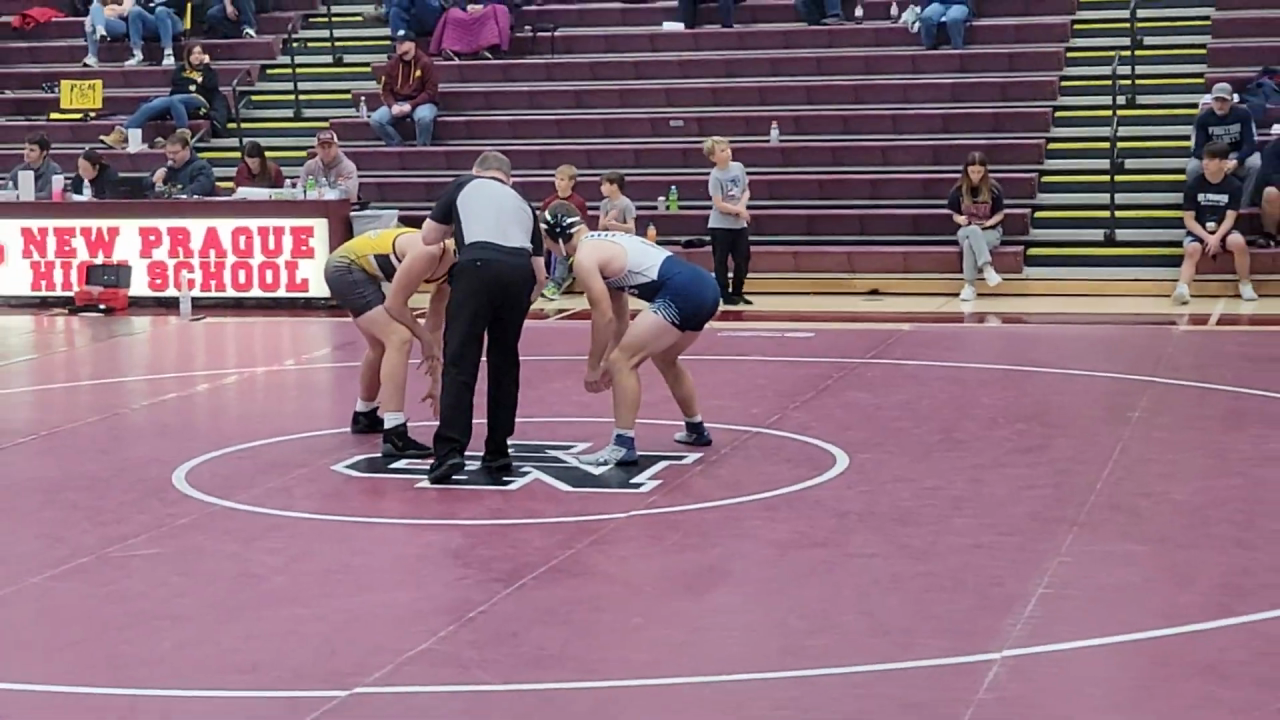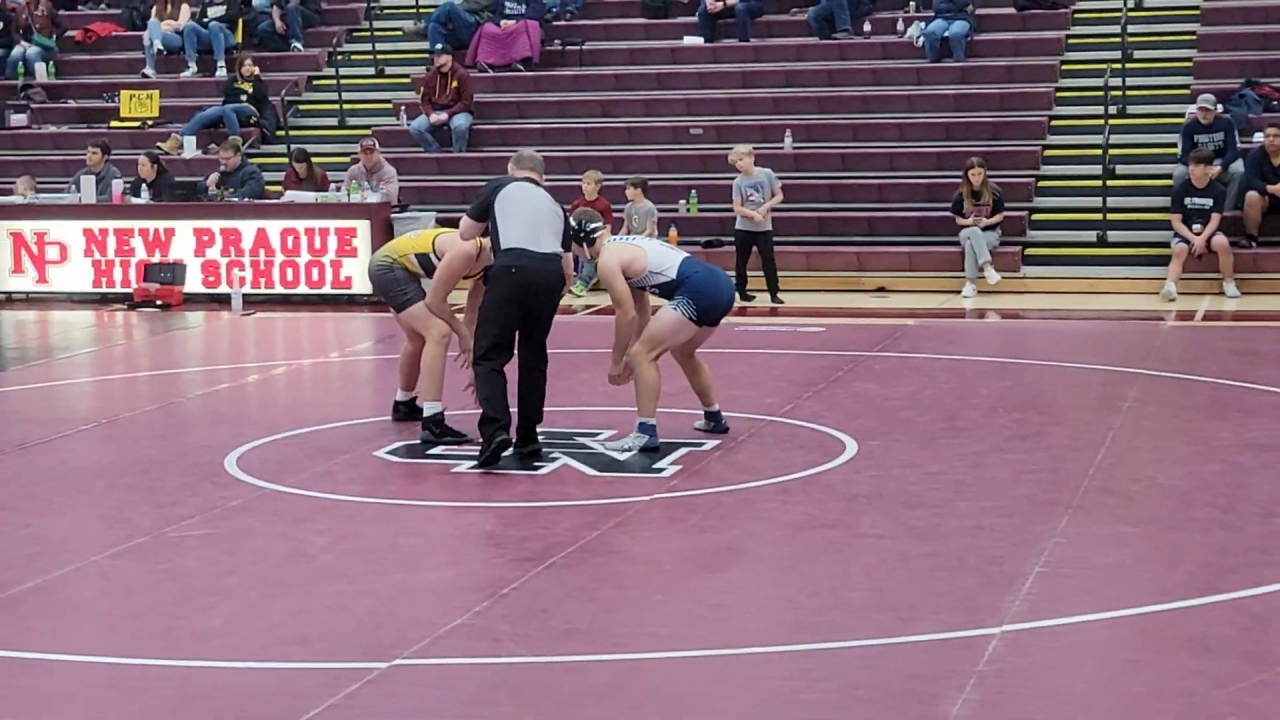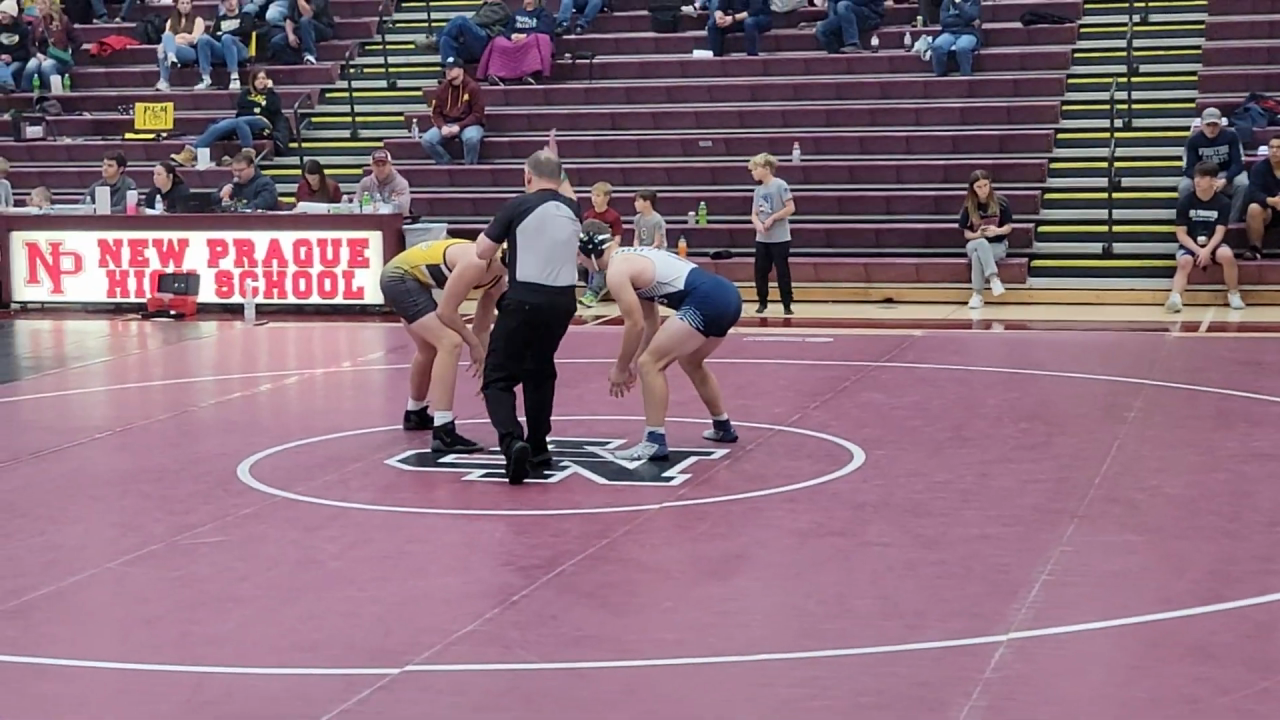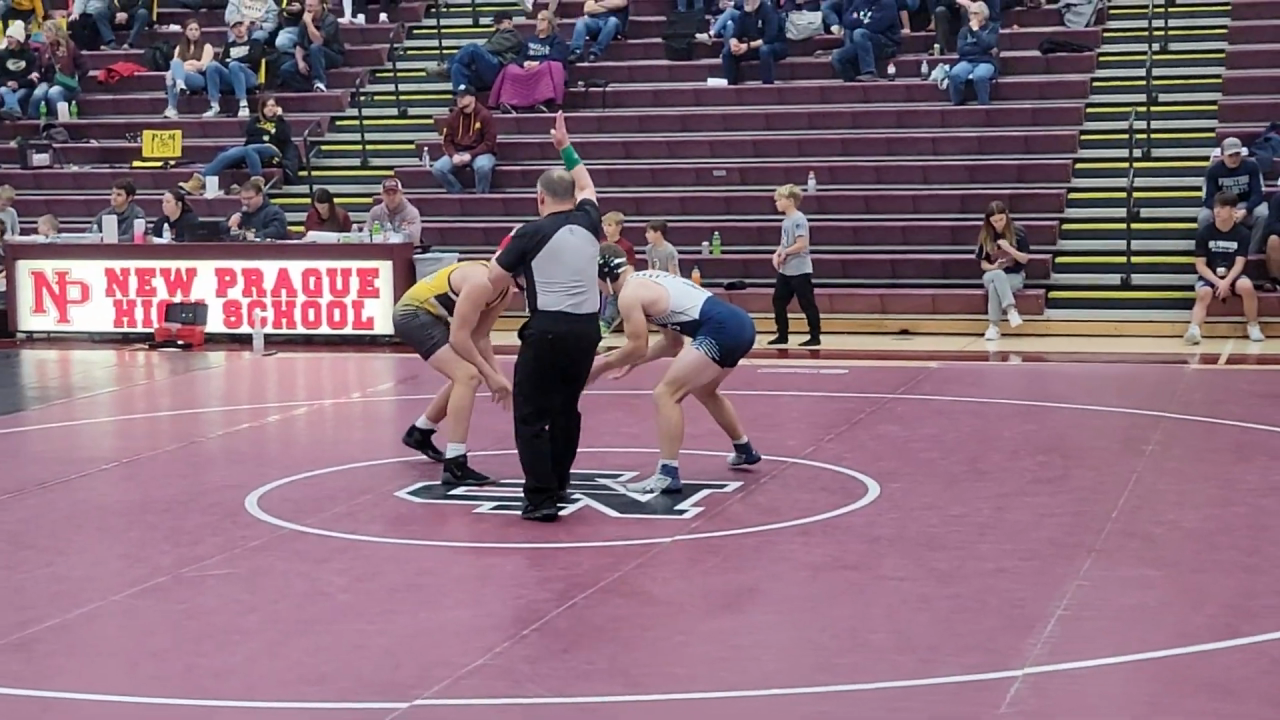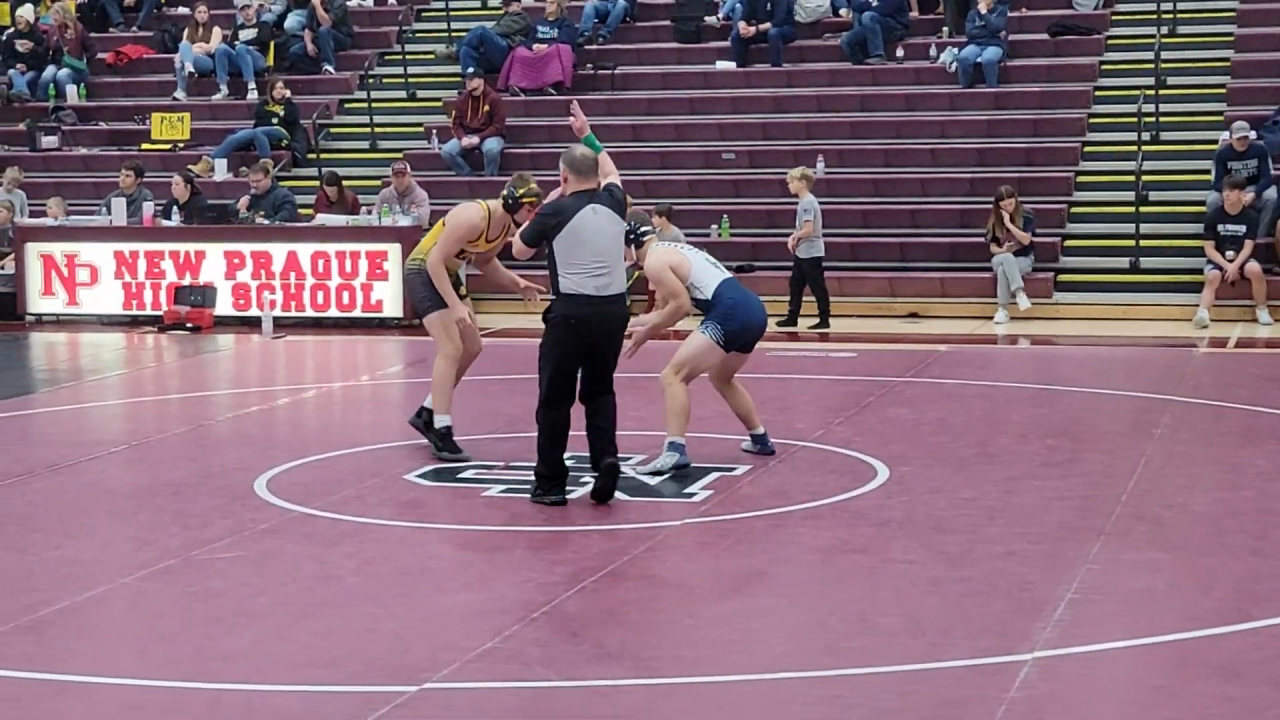
dt=0.2s
person 1, frame 1
left shoulder: (463, 185)
right shoulder: (522, 203)
left elbow: (429, 237)
right elbow: (540, 274)
right wrist: (524, 301)
left hip: (478, 268)
right hip: (520, 272)
left knee: (460, 362)
right knee: (505, 362)
left ankle: (451, 450)
right ankle: (497, 450)
person 1, frame 2
left shoulder: (499, 188)
right shoulder: (554, 205)
left elbow: (465, 233)
right elbow: (568, 269)
left hip: (512, 273)
right hip: (550, 275)
left knee: (489, 356)
right knee: (533, 355)
left ankle: (495, 429)
right ankle: (528, 436)
person 1, frame 3
left shoulder: (518, 206)
right shoulder: (570, 210)
left elbow: (482, 252)
left wrist: (504, 234)
right wrist: (556, 164)
left hip: (525, 300)
right hip: (562, 301)
left knee: (498, 378)
right knee: (541, 370)
left ankle: (514, 440)
right ankle: (538, 446)
person 1, frame 4
left shoulder: (532, 234)
right shoulder: (589, 224)
left elbow: (495, 278)
right elbow: (586, 186)
left wrist: (512, 241)
right wrist: (566, 147)
left hip: (548, 332)
right hip: (587, 331)
left knee: (530, 419)
right knee: (566, 411)
left ankle: (542, 498)
right ankle: (557, 484)
person 1, frame 5
left shoulder: (554, 212)
right shoulder: (614, 203)
left elbow: (519, 250)
right elbow: (610, 172)
right wrist: (587, 136)
left hip: (571, 314)
right hip: (613, 312)
left knee: (555, 402)
right knee: (600, 393)
left ankle: (551, 484)
right ankle: (605, 459)
person 2, frame 1
left shoulder: (585, 257)
right shoulder: (603, 243)
left elbow: (604, 316)
right elbow: (619, 312)
left wrist: (593, 366)
right wrist: (609, 359)
left hip: (682, 293)
right hip: (704, 286)
left knee: (623, 362)
right knee: (664, 358)
left ankle: (623, 446)
right ankle: (696, 430)
person 2, frame 2
left shoulder: (608, 260)
right shoulder: (625, 246)
left elbow: (628, 315)
right elbow: (641, 311)
left wrist: (617, 360)
right wrist: (630, 355)
left hip: (699, 291)
right hip: (720, 285)
left knee: (643, 354)
right knee: (682, 351)
left ankle: (646, 433)
right ankle: (714, 418)
person 2, frame 3
left shoulder: (616, 271)
right shoulder: (633, 257)
left elbow: (635, 325)
right elbow: (651, 321)
left wrist: (620, 368)
right wrist: (635, 362)
left hip: (707, 301)
right hip: (727, 295)
left knee: (650, 364)
right knee: (690, 361)
left ankle: (655, 442)
right ankle: (723, 427)
person 2, frame 4
left shoulder: (629, 294)
right shoulder: (648, 282)
left elbow: (638, 348)
right elbow: (673, 342)
left wrist: (603, 365)
right wrist: (630, 363)
left hip: (721, 331)
right hip: (739, 324)
left knee: (666, 394)
right knee: (703, 390)
left ankle: (668, 474)
right ankle: (744, 450)
person 2, frame 5
left shoulder: (654, 260)
right shoulder: (671, 250)
left elbow: (682, 305)
right elbow: (673, 306)
left wrist: (646, 333)
right wrist: (635, 323)
left hip: (730, 316)
right hip: (753, 311)
left knee: (672, 376)
right knee: (720, 379)
left ankle: (675, 451)
right ankle: (760, 440)
person 3, frame 1
left shoulder: (450, 271)
right shoulder: (429, 254)
left elbow: (435, 326)
right elbow: (394, 304)
left wrist: (435, 383)
right wrist: (425, 340)
left hip: (356, 269)
right hip: (346, 268)
left knee: (382, 344)
right knee: (399, 339)
left ankle: (364, 415)
person 3, frame 2
left shoulder: (488, 267)
right shoulder: (466, 252)
left elbow: (473, 318)
right elbow: (434, 300)
right wrist: (462, 334)
left hip: (396, 267)
right hip: (388, 267)
left knee: (420, 338)
right knee: (439, 333)
left ankle: (404, 404)
right ankle: (432, 424)
person 3, frame 3
left shoulder: (498, 280)
right shoulder: (476, 263)
left elbow: (482, 327)
right elbow: (446, 311)
right wrist: (474, 345)
left hip: (408, 278)
right hip: (400, 278)
left knee: (430, 349)
right knee: (450, 343)
left ankle: (416, 413)
right ankle: (443, 432)
person 3, frame 4
left shoulder: (504, 291)
right shoulder: (482, 281)
left elbow: (479, 337)
right elbow: (459, 337)
left wrist: (497, 376)
right wrist: (490, 374)
left hip: (426, 314)
right hip: (413, 313)
left knee: (463, 376)
right knee: (468, 376)
left ankle: (420, 432)
right ankle: (454, 464)
person 3, frame 5
left shoulder: (506, 225)
right shoulder: (473, 217)
left elbow: (486, 261)
right elbow: (436, 261)
left wrist: (517, 283)
right wrist: (455, 305)
left hip: (447, 273)
right hip: (423, 272)
left knee: (472, 348)
right knee: (451, 350)
left ankle: (427, 414)
right ankle: (442, 433)
